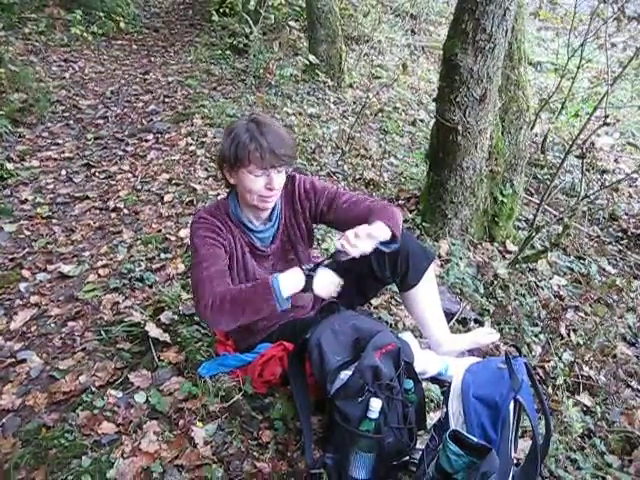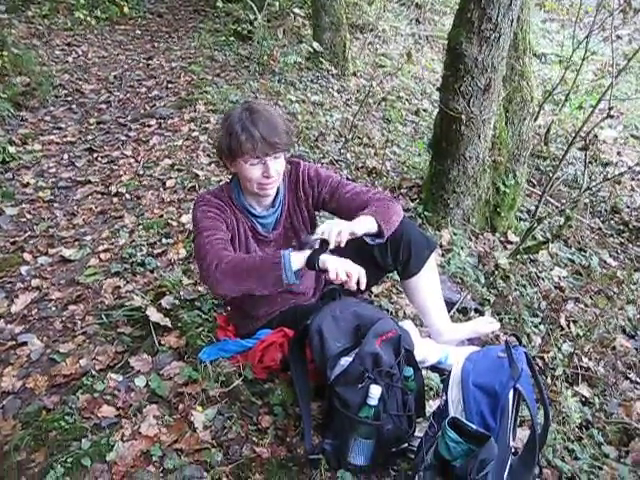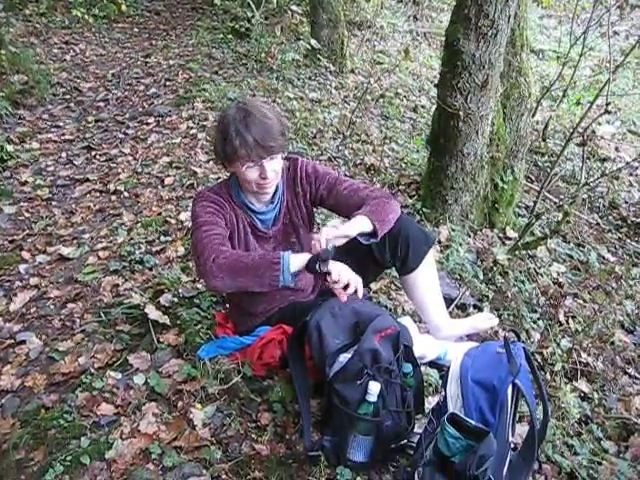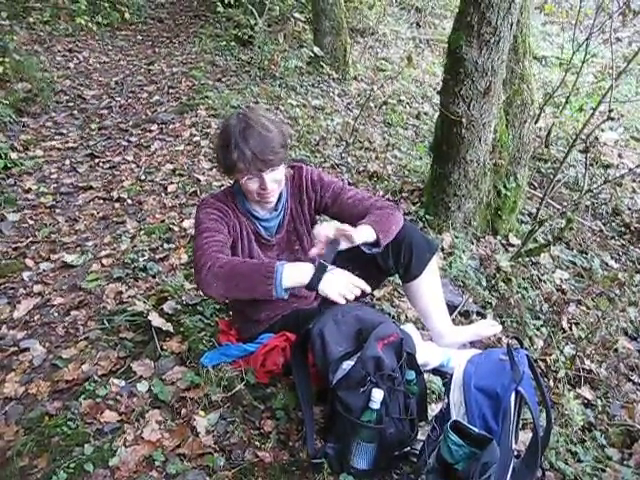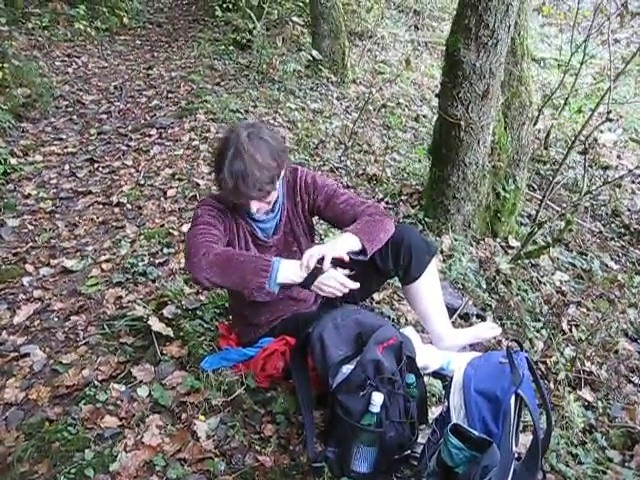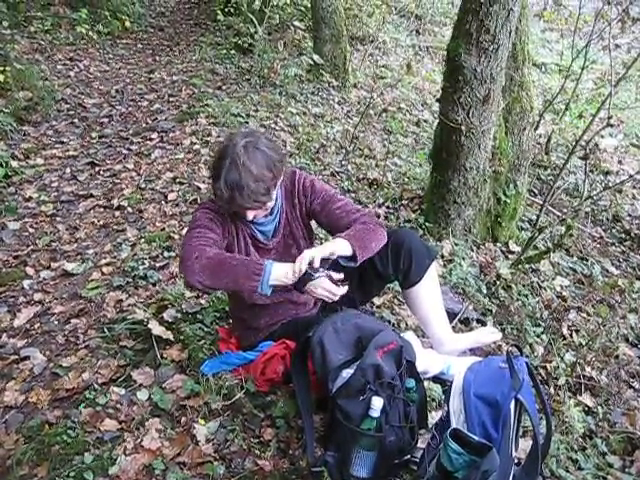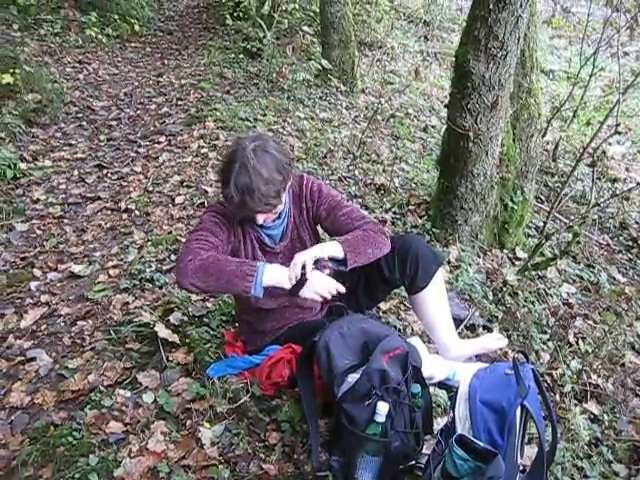
dt=0.3s
person 1, frame 1
left shoulder: (298, 191)
right shoulder: (210, 225)
left elbow: (387, 213)
right elbow: (214, 310)
left wrist: (371, 231)
right wrist: (301, 279)
left hip: (316, 298)
right hip: (269, 333)
left knee: (401, 245)
left ankle: (441, 343)
person 1, frame 2
left shoulder: (301, 177)
right shoulder: (213, 208)
left elbow: (388, 206)
right elbow: (218, 275)
left wrist: (354, 225)
right wrist: (309, 257)
left hip: (316, 283)
right hip: (270, 319)
left knee: (402, 233)
left ankle: (441, 331)
person 1, frame 3
left shoulder: (300, 174)
right shoulder: (213, 204)
left elbow: (384, 203)
right elbow: (214, 269)
left wrist: (349, 229)
right wrist: (309, 260)
left hip: (317, 281)
right hip: (269, 316)
left knee: (400, 229)
left ankle: (440, 327)
person 1, frame 4
left shoulder: (303, 181)
right shoulder: (217, 210)
left elbow: (387, 213)
right elbow: (210, 275)
left wrist: (354, 236)
right wrist: (308, 274)
left hip: (319, 290)
right hip: (273, 323)
left knee: (406, 236)
left ankle: (442, 334)
person 1, frame 5
left shoulder: (301, 183)
right shoulder: (214, 211)
left elbow: (380, 220)
right elbow: (201, 263)
left wrist: (339, 244)
right wrist: (301, 272)
left hip: (319, 291)
right hip: (273, 325)
left knee: (404, 239)
left ankle: (443, 337)
person 1, frame 6
left shoulder: (299, 186)
right shoulder: (214, 214)
left elbow: (372, 228)
right elbow: (195, 266)
left wrist: (330, 247)
right wrist: (293, 274)
left hip: (320, 293)
right hip: (274, 328)
left knee: (404, 243)
left ankle: (443, 342)
person 1, frame 7
left shoulder: (306, 190)
right shoulder: (223, 218)
left elbow: (376, 236)
right elbow: (188, 269)
left wrist: (323, 250)
right wrist: (286, 276)
left hip: (326, 296)
right hip: (281, 332)
left knee: (411, 249)
left ankle: (449, 348)
